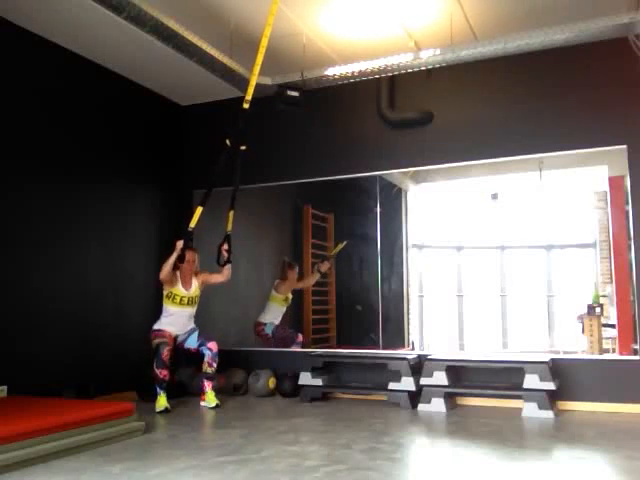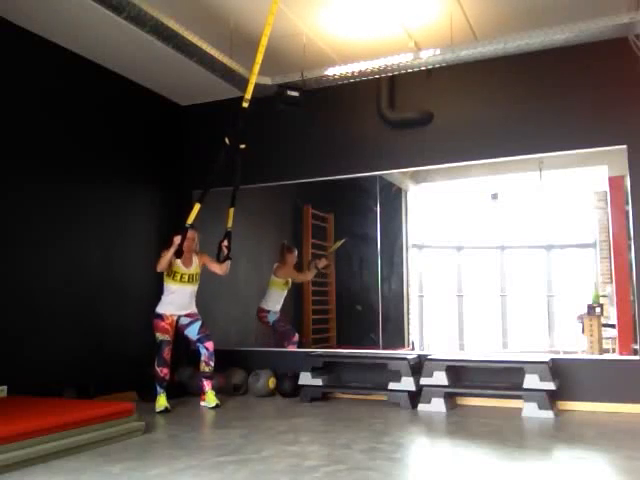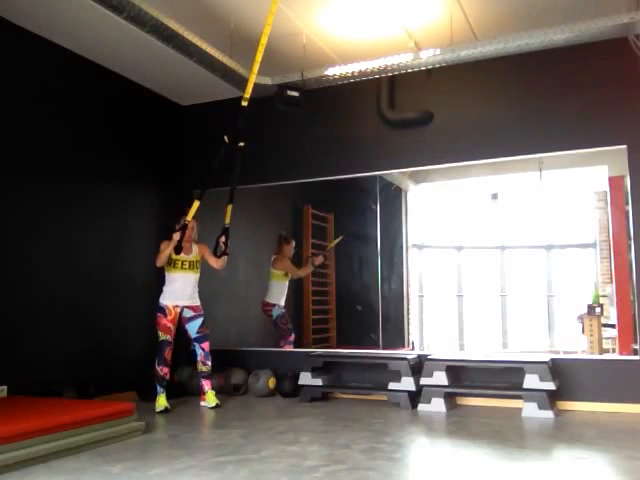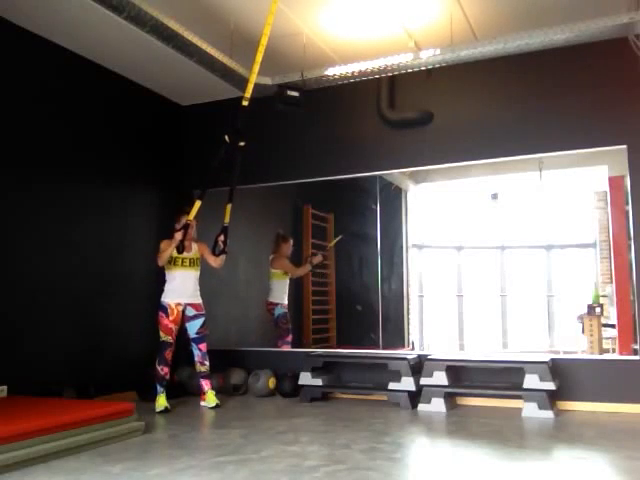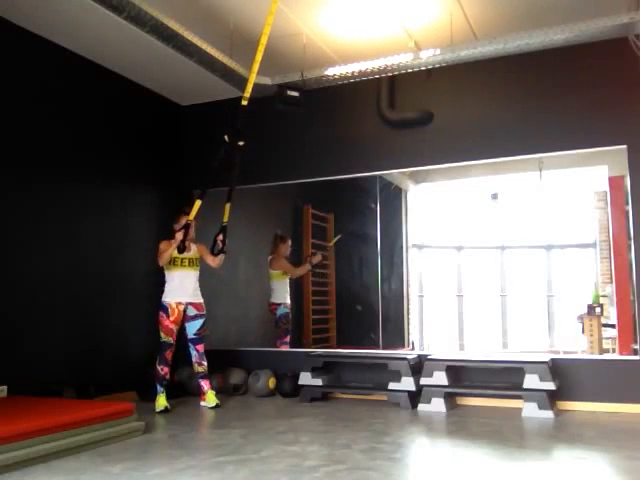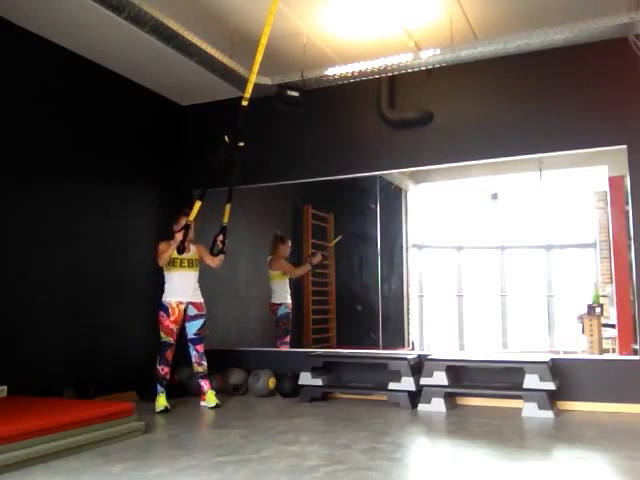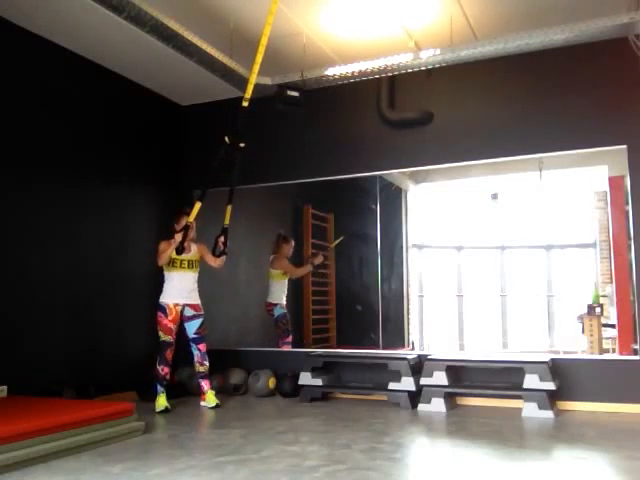
dt=0.2s
person 1, frame 1
left shoulder: (200, 279)
right shoulder: (171, 277)
left elbow: (224, 277)
right elbow: (162, 276)
left wrist: (226, 258)
right wrist: (176, 253)
left hip: (186, 330)
right hip: (163, 330)
left knee: (211, 347)
right knee: (163, 351)
left ankle: (207, 394)
right ankle: (161, 396)
person 1, frame 2
left shoulder: (201, 258)
right shoulder: (169, 255)
left elbow: (223, 270)
right elbow: (159, 268)
left wrist: (226, 253)
right wrist: (174, 248)
left hip: (188, 313)
right hip: (165, 313)
left knee: (207, 345)
right knee: (164, 349)
left ankle: (207, 393)
right ankle: (161, 396)
person 1, frame 3
left shoulder: (200, 248)
right shoulder: (167, 245)
left elbow: (219, 265)
right elbow: (159, 262)
right wrist: (173, 243)
left hip: (192, 305)
right hip: (169, 304)
left knee: (203, 345)
right knee: (165, 347)
left ankle: (207, 393)
right ankle: (161, 395)
person 1, frame 4
left shoulder: (200, 247)
right shoulder: (167, 244)
left elbow: (217, 263)
right elbow: (160, 261)
left wrist: (223, 248)
right wrist: (175, 242)
left hip: (194, 303)
right hip: (171, 303)
left knee: (200, 346)
right knee: (166, 347)
left ankle: (207, 393)
right ankle: (161, 395)
person 1, frame 5
left shoulder: (199, 248)
right shoulder: (166, 245)
left elbow: (216, 263)
right elbow: (161, 262)
left wrist: (222, 247)
right wrist: (176, 242)
left hip: (195, 303)
right hip: (172, 303)
left knee: (197, 346)
right knee: (167, 347)
left ankle: (206, 393)
right ankle: (161, 395)
person 1, frame 6
left shoulder: (198, 249)
right shoulder: (166, 245)
left elbow: (215, 263)
right elbow: (161, 262)
left wrist: (221, 248)
right wrist: (176, 243)
left hip: (195, 303)
right hip: (172, 303)
left knee: (197, 347)
right knee: (167, 347)
left ankle: (206, 393)
right ankle: (161, 395)
person 1, frame 7
left shoulder: (199, 248)
right shoulder: (166, 244)
left elbow: (217, 263)
right elbow: (160, 261)
right wrist: (175, 243)
left hip: (192, 304)
right hip: (169, 304)
left knee: (199, 345)
right knee: (166, 347)
left ankle: (206, 393)
right ankle: (161, 395)
